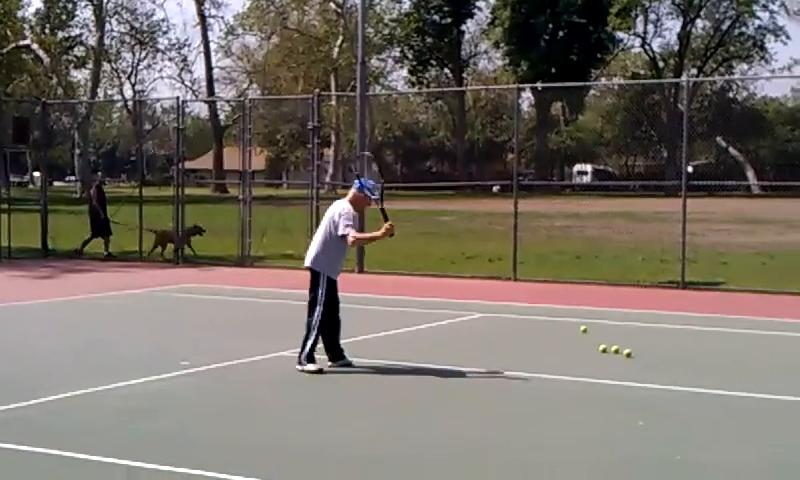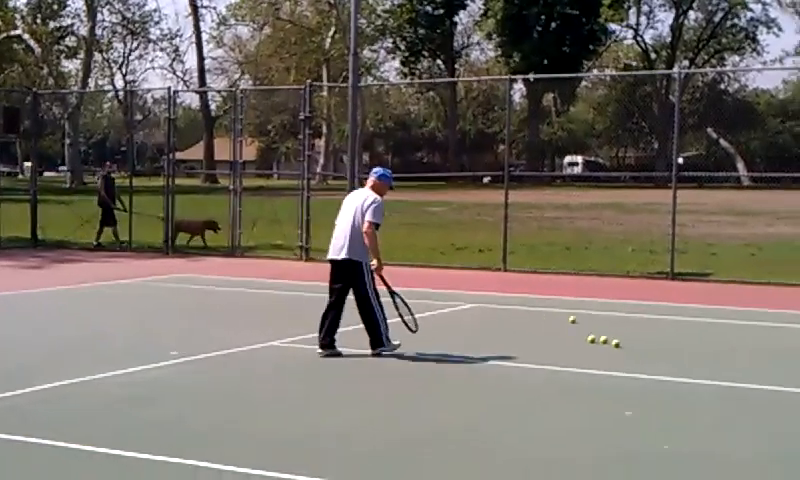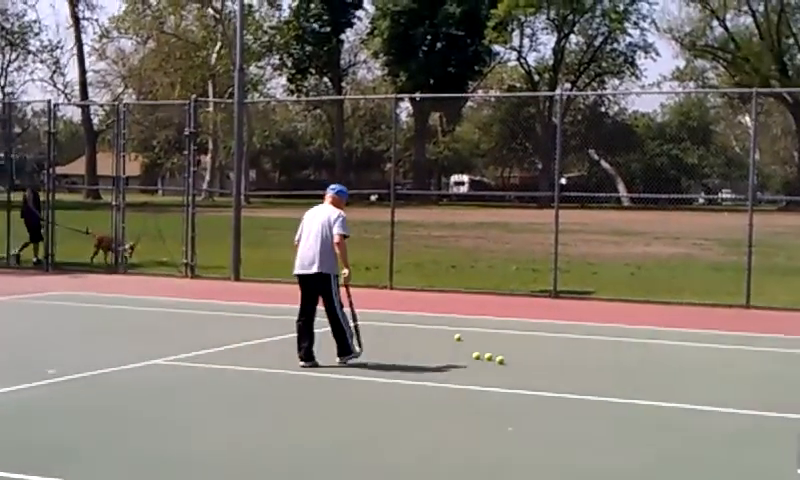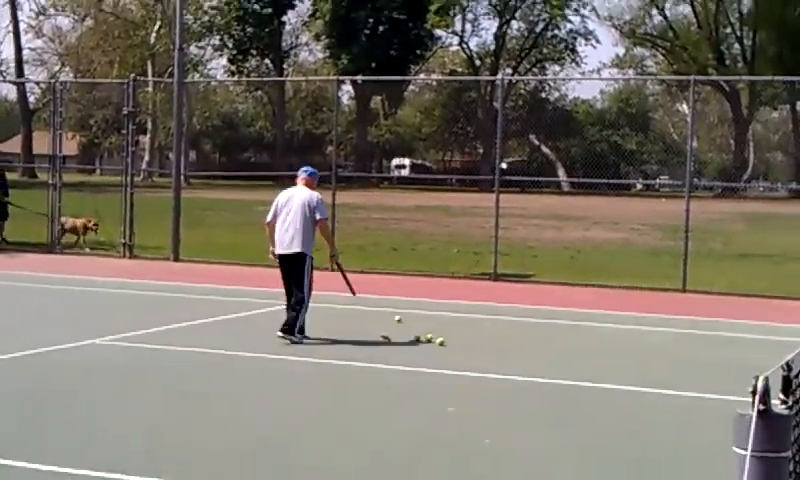
dt=0.7s
person 1, frame 1
left shoulder: (341, 206)
right shoulder: (347, 211)
right elbow: (353, 240)
right wrist: (380, 234)
left hip: (325, 266)
right hip: (322, 266)
left knee: (331, 312)
right knee: (319, 312)
left ankle: (335, 355)
right ankle: (305, 359)
person 1, frame 2
left shoulder: (351, 195)
right shoulder: (375, 200)
left elbow: (339, 224)
right elbow: (368, 230)
right wrist: (377, 258)
left hip: (337, 254)
right hip: (356, 257)
left knee: (336, 300)
right knee: (369, 300)
left ankle: (326, 344)
right ankle: (380, 343)
person 1, frame 3
left shoulder: (309, 213)
right shoulder: (337, 214)
left elbow: (297, 241)
right elbow: (338, 241)
right wrist: (346, 267)
left hip: (302, 268)
right hip: (324, 270)
left knee: (306, 313)
right knee: (335, 311)
left ankle: (305, 356)
right ankle: (345, 351)
person 1, frame 4
left shoulder: (283, 195)
right shoulder: (314, 197)
left elbow: (269, 222)
right elbow: (322, 225)
left wrist: (272, 245)
right wrist: (332, 248)
left hip: (282, 249)
right hip: (301, 250)
left knee: (291, 291)
right knee: (301, 292)
left ankle: (297, 329)
right ankle: (289, 329)
